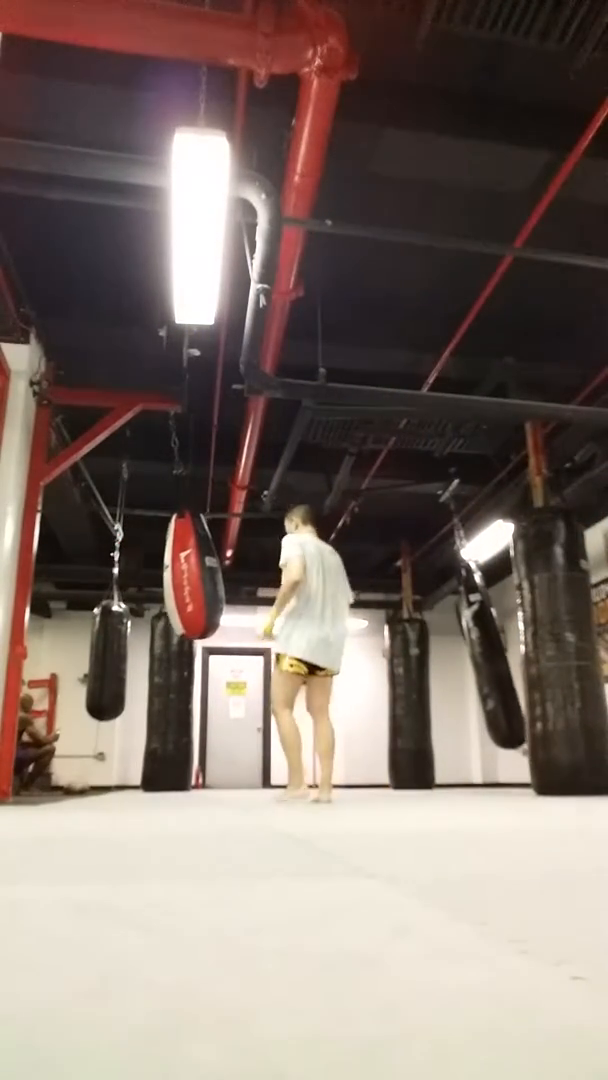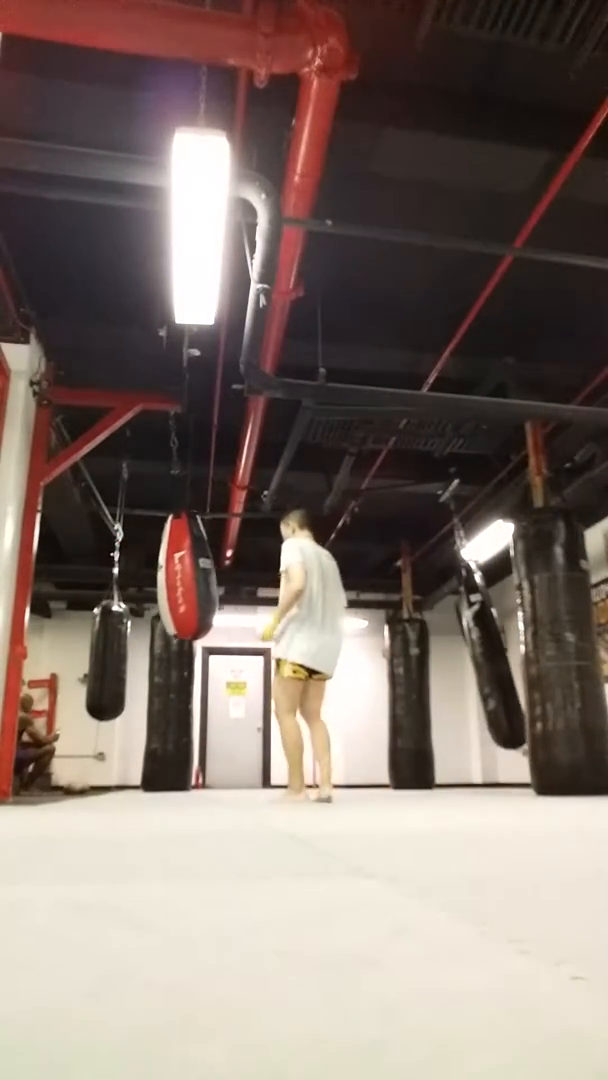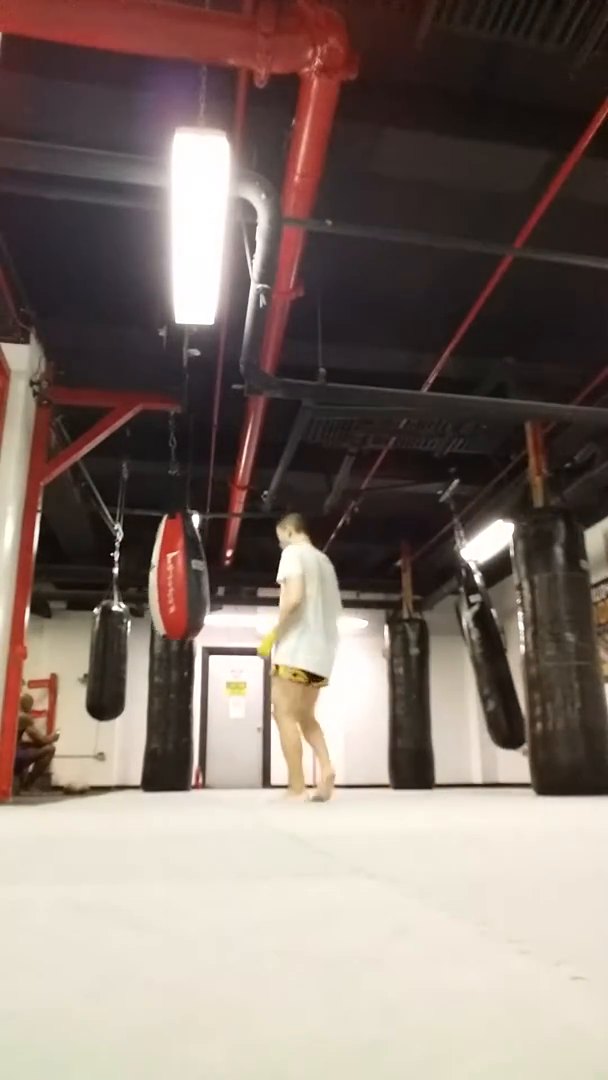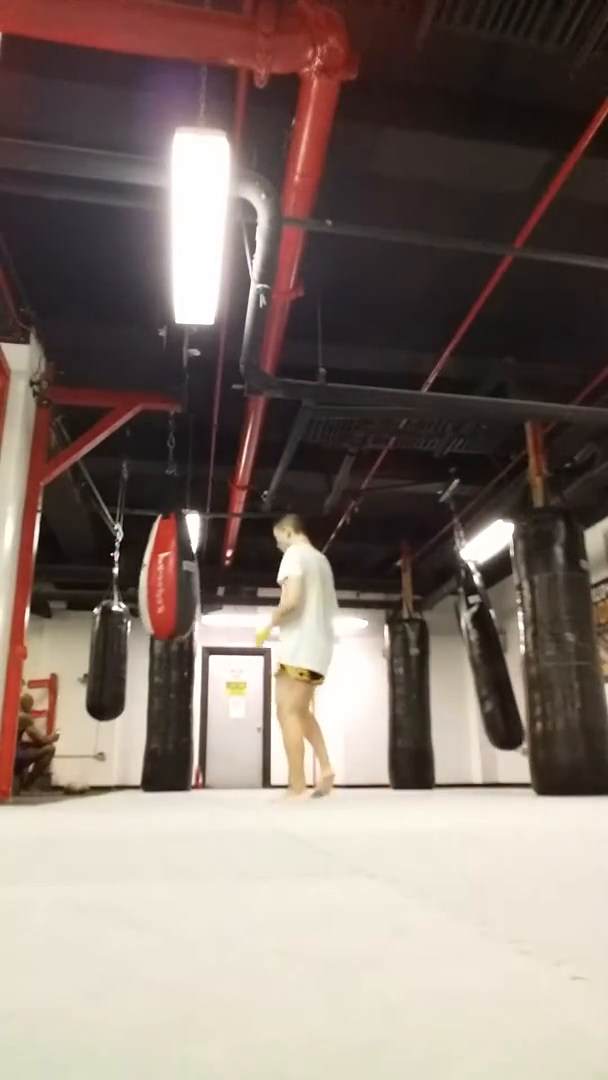
dt=0.1s
person 1, frame 1
left shoulder: (294, 541)
right shoulder: (333, 555)
left elbow: (295, 577)
right elbow: (345, 602)
left wrist: (273, 616)
left hip: (299, 636)
right hip: (329, 641)
left knee: (282, 706)
right knee: (320, 713)
left ankle: (297, 783)
right ankle: (325, 786)
person 1, frame 2
left shoulder: (293, 546)
right shoulder: (328, 558)
left elbow: (297, 585)
right elbow: (339, 605)
left wrist: (274, 622)
left hip: (298, 642)
right hip: (325, 646)
left knee: (285, 711)
right knee: (313, 715)
left ankle: (297, 788)
right ankle: (325, 784)
person 1, frame 3
left shoulder: (293, 553)
right shoulder: (324, 561)
left elbow: (294, 599)
right elbow: (335, 609)
left wrist: (272, 636)
left hip: (298, 647)
right hip: (323, 648)
left knee: (284, 714)
right knee: (304, 714)
left ankle: (297, 789)
right ankle: (326, 768)
person 1, frame 4
left shoulder: (294, 554)
right shoulder: (322, 560)
left elbow: (291, 601)
left wrist: (268, 627)
left hip: (299, 645)
right hip: (320, 646)
left knee: (287, 713)
right knee: (302, 711)
left ankle: (297, 789)
right ankle: (325, 767)
